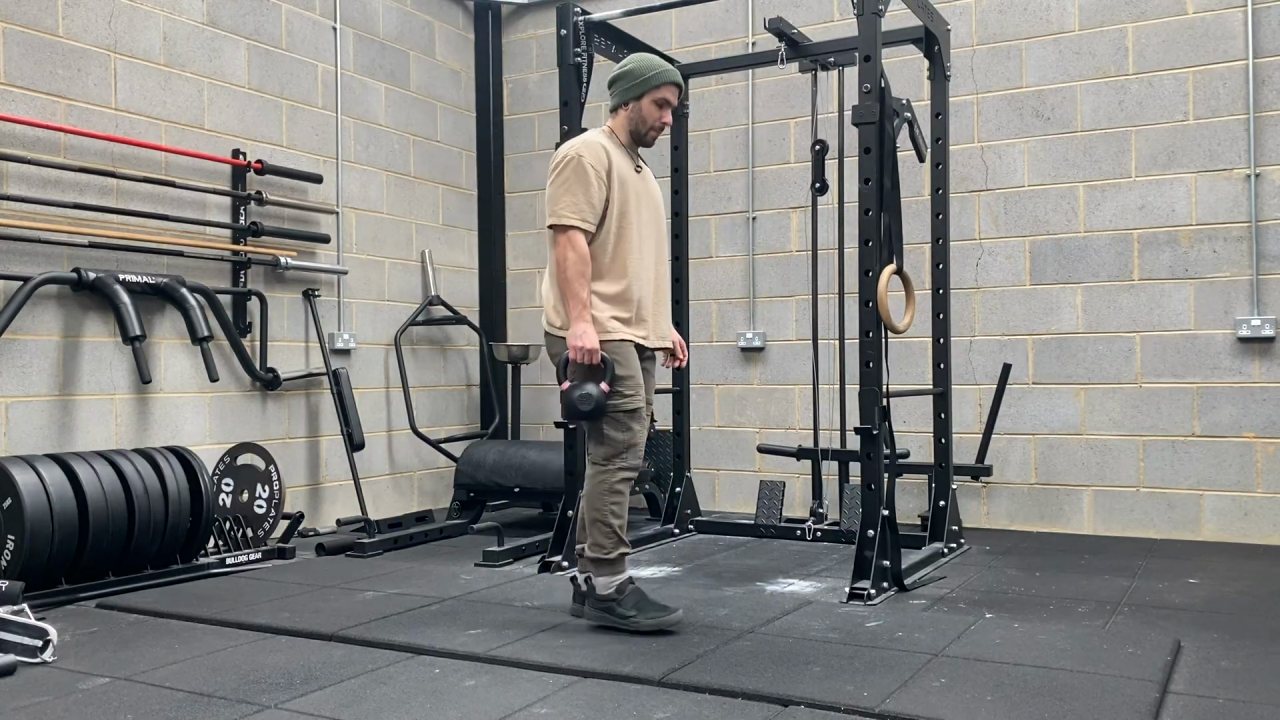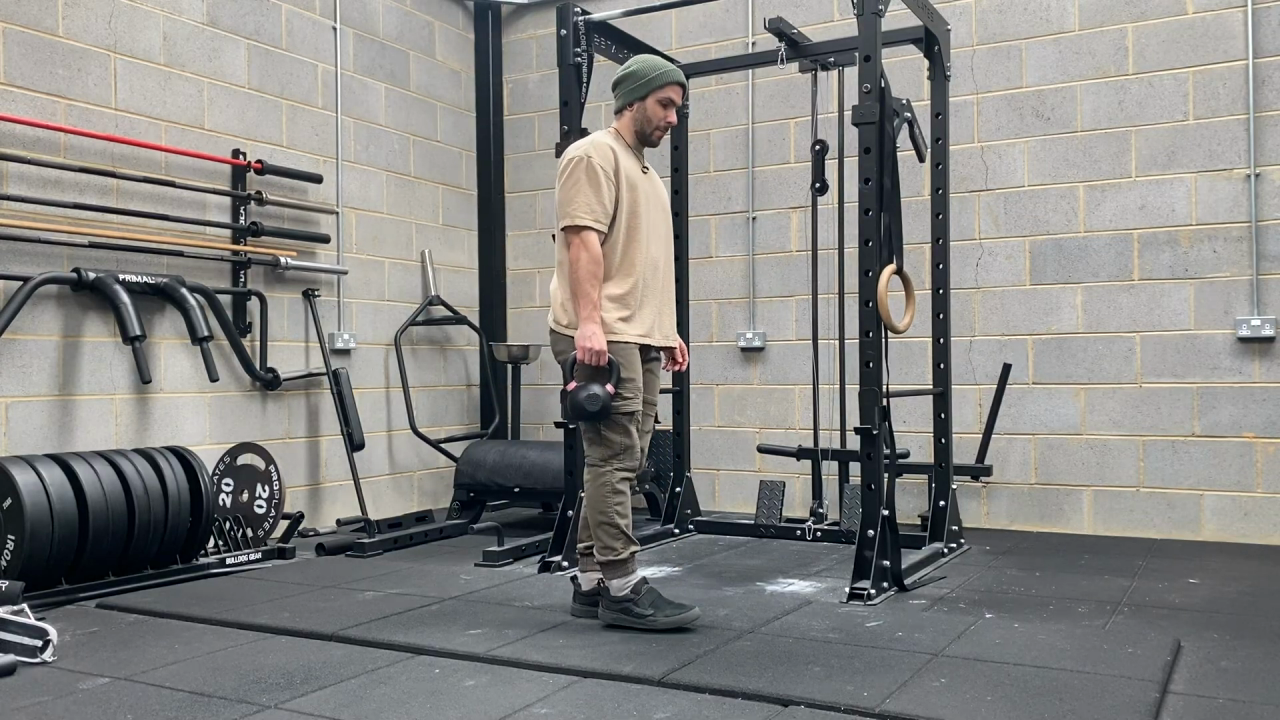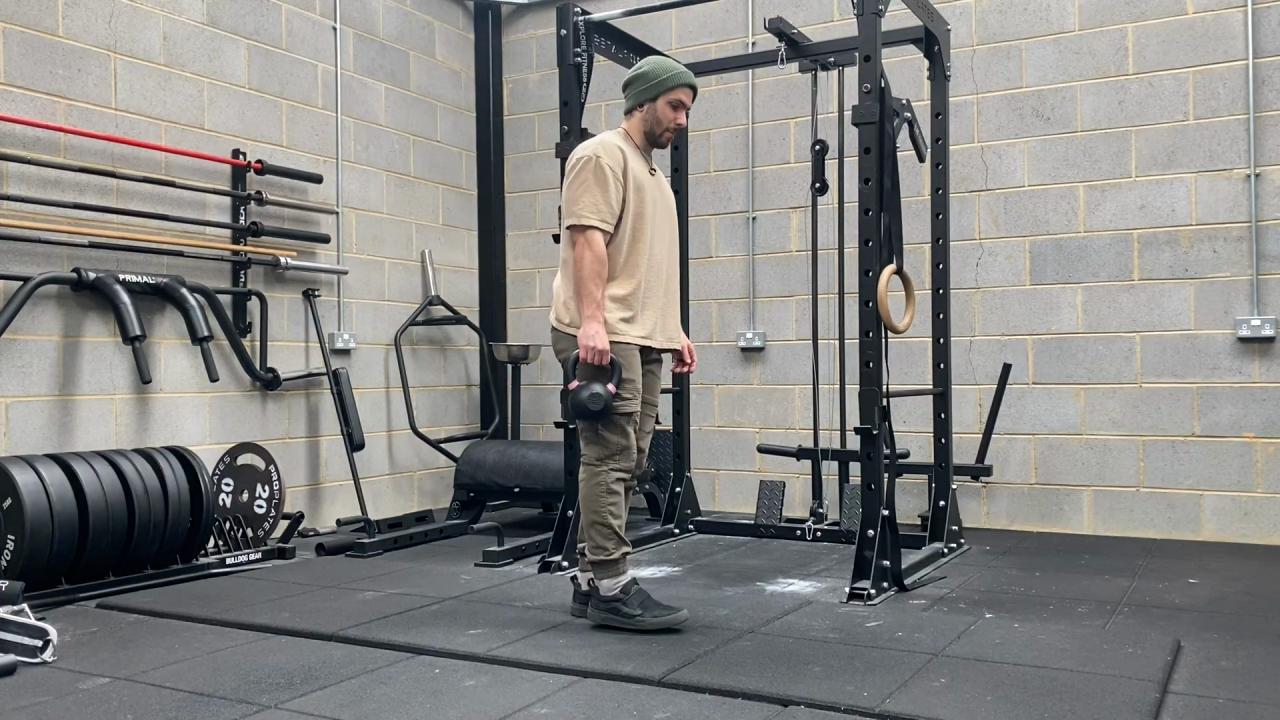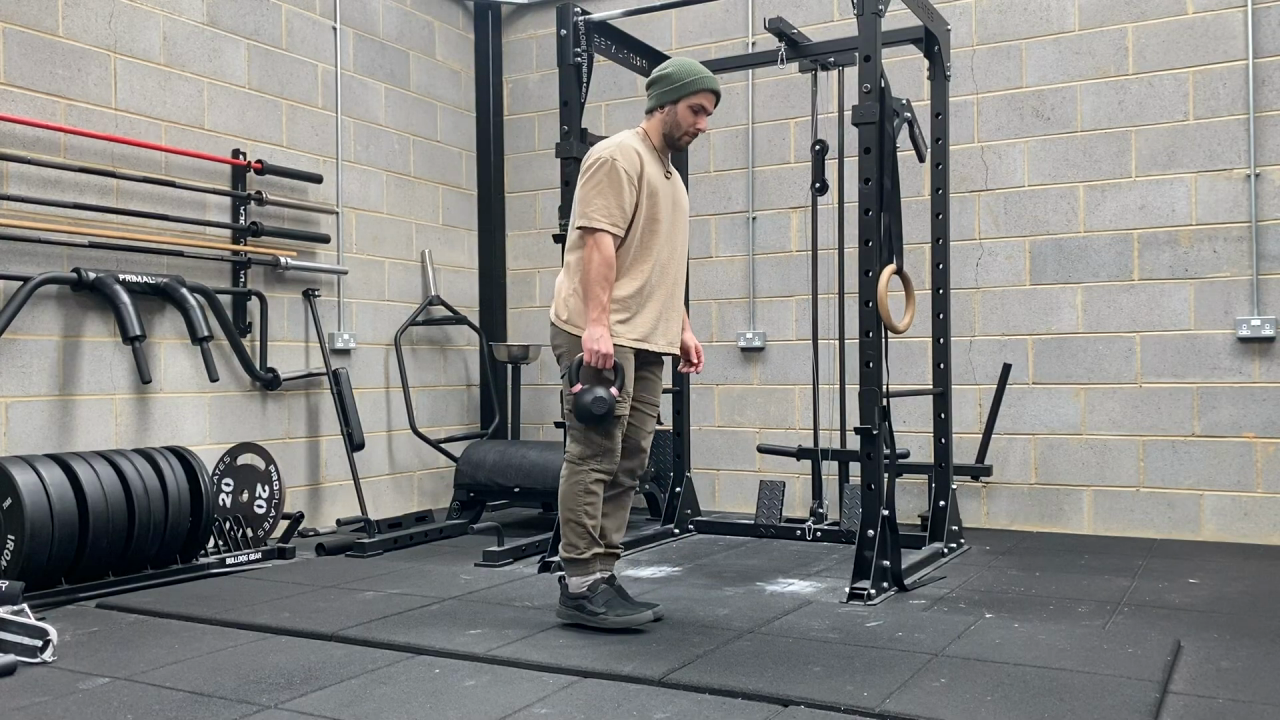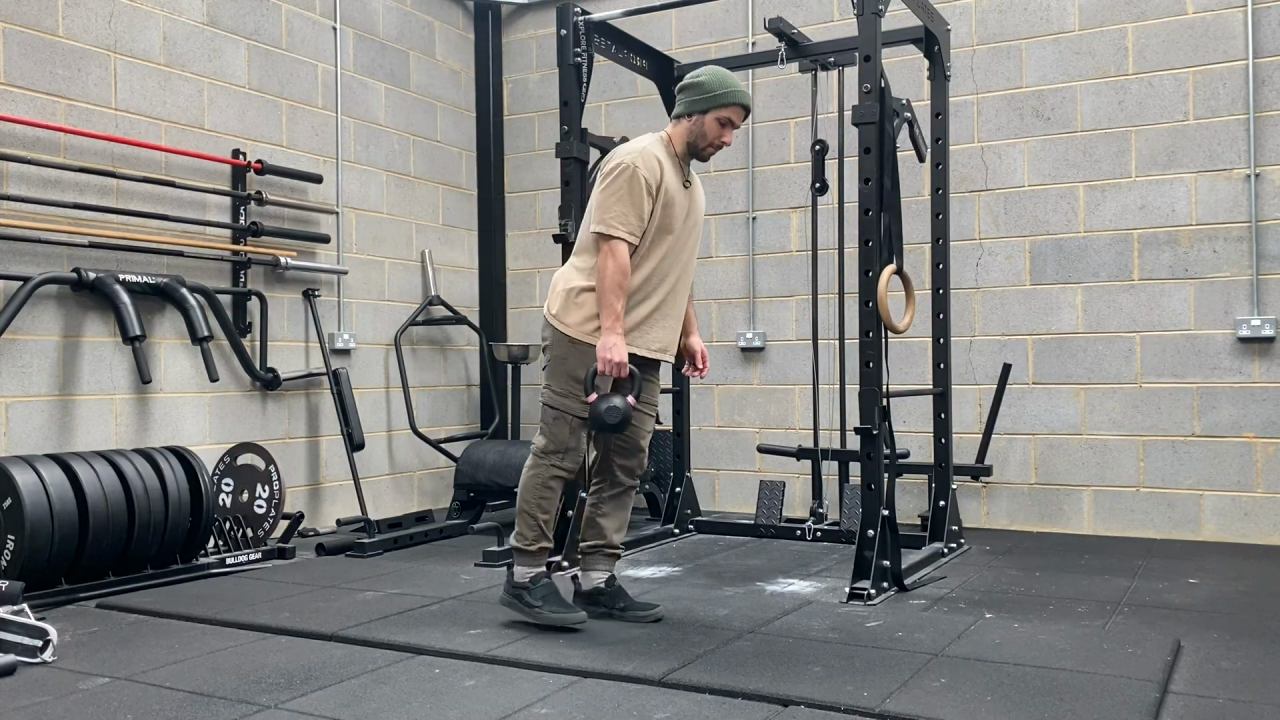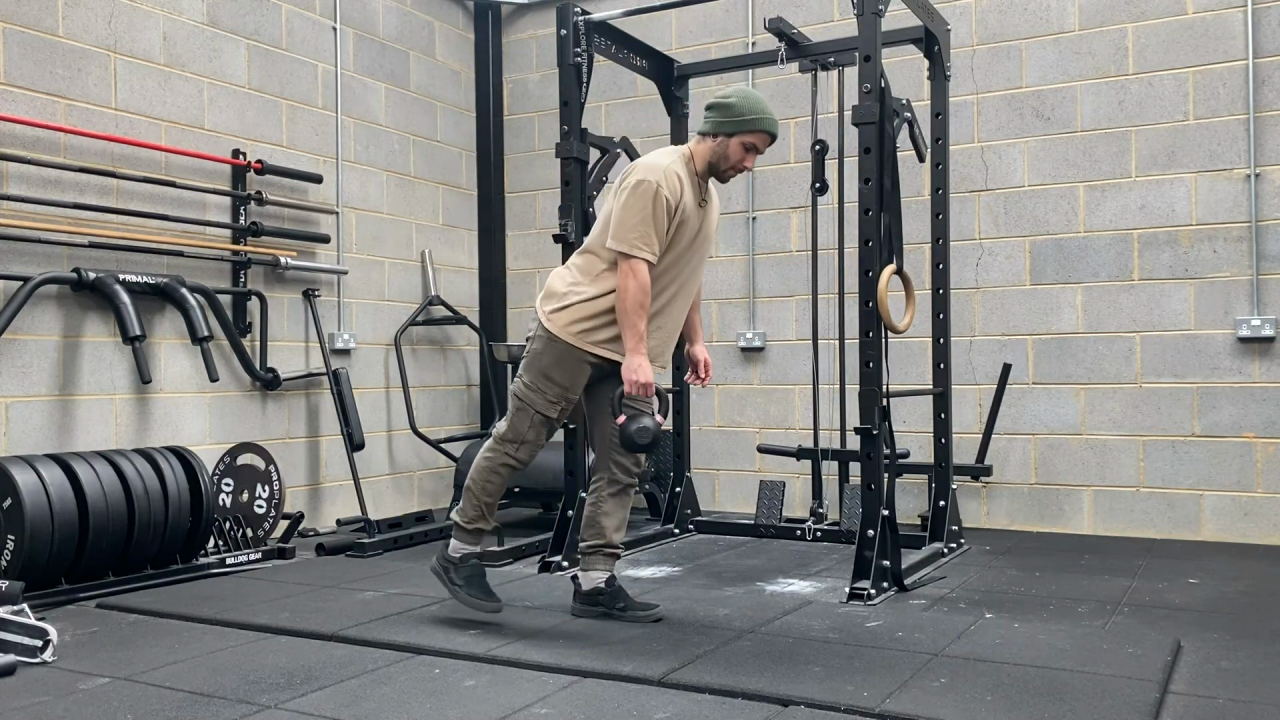
dt=0.4s
person 1, frame 1
left shoulder: (639, 171)
right shoulder: (587, 154)
right elbow: (571, 240)
left wrist: (663, 325)
right wrist: (581, 322)
left hip: (634, 335)
right hip: (596, 334)
left knee: (618, 459)
right knee: (617, 455)
left ankle: (591, 580)
right ankle: (609, 586)
person 1, frame 2
left shoulder: (644, 172)
right shoulder: (594, 155)
right elbow: (583, 241)
left wrist: (666, 330)
right wrist: (589, 323)
left hip: (638, 338)
right hip: (601, 336)
left knee: (620, 459)
right knee: (614, 458)
left ankle: (592, 581)
right ankle: (622, 587)
person 1, frame 3
left shoulder: (652, 172)
right shoulder: (602, 156)
right elbow: (589, 241)
left wrist: (674, 328)
right wrist: (593, 321)
left hip: (643, 338)
right hip: (603, 336)
left knee: (626, 461)
right knee: (610, 457)
left ankle: (591, 581)
right ankle: (612, 587)
person 1, frame 4
left shoulder: (669, 173)
right shoulder: (618, 157)
right elbow: (598, 244)
left wrist: (683, 328)
right wrist: (596, 325)
left hip: (644, 340)
right hip: (600, 335)
left knee: (628, 462)
right knee: (594, 456)
left ankle: (598, 576)
right ankle: (579, 585)
person 1, frame 5
left shoulder: (691, 181)
right shoulder: (637, 162)
right elbow: (613, 251)
left wrist: (689, 333)
right wrist: (609, 335)
left hip: (641, 343)
right hip: (586, 330)
left knee: (624, 463)
right knee: (559, 451)
left ankle: (595, 580)
right ankle: (526, 575)
person 1, frame 6
left shoulder: (707, 193)
right shoulder: (656, 178)
left elbow: (685, 276)
right elbow: (633, 271)
left wrist: (695, 340)
right wrist: (637, 355)
left hip: (625, 344)
right hip: (574, 328)
left knee: (621, 466)
right knee: (517, 440)
left ankle: (594, 582)
right ankle: (461, 551)
